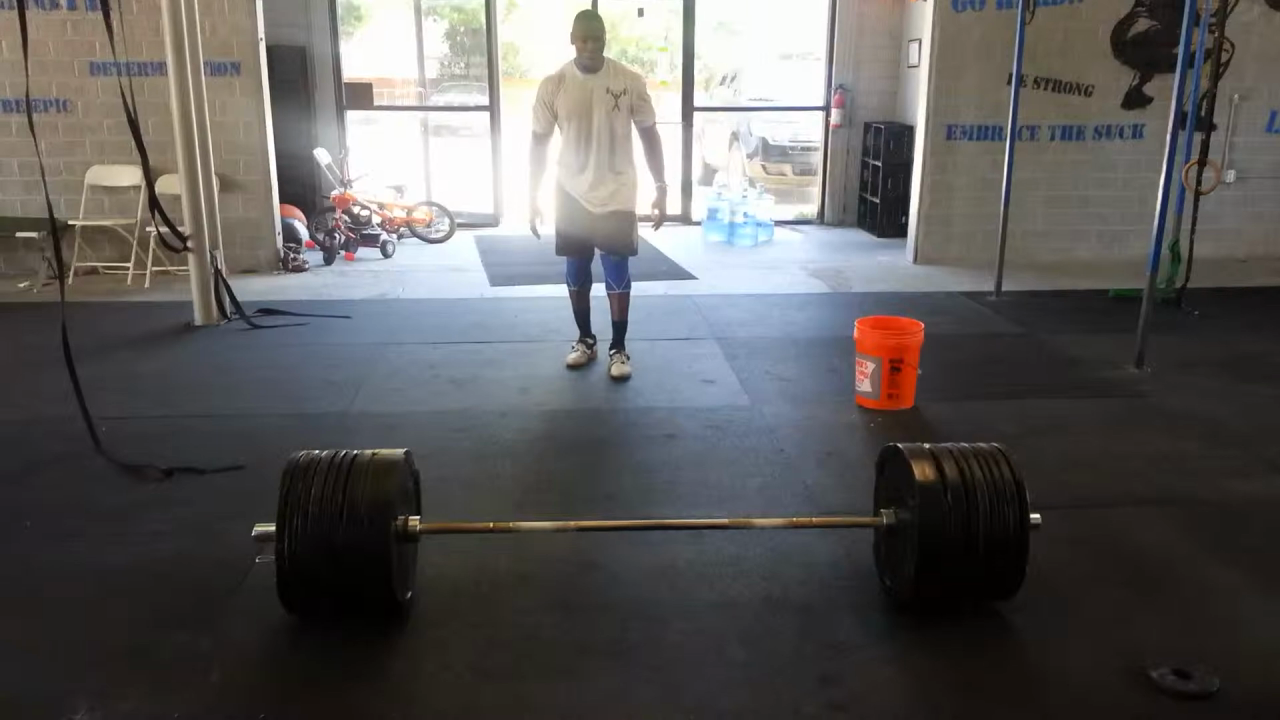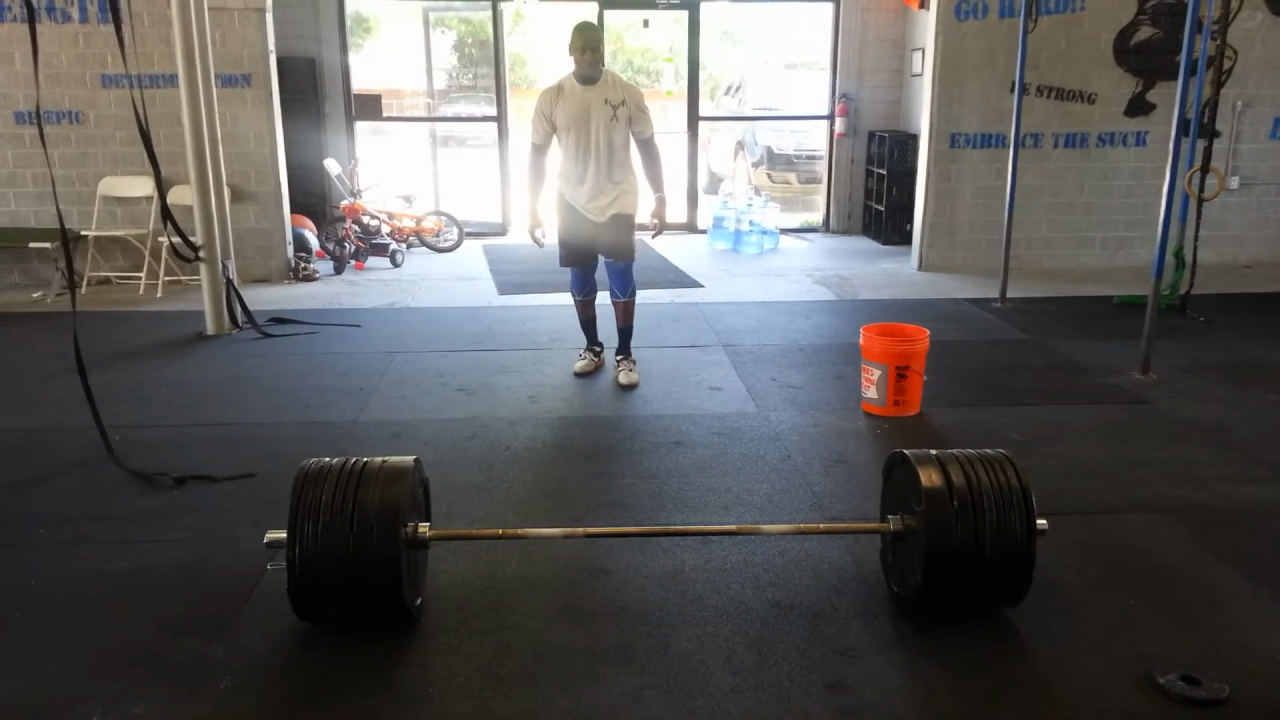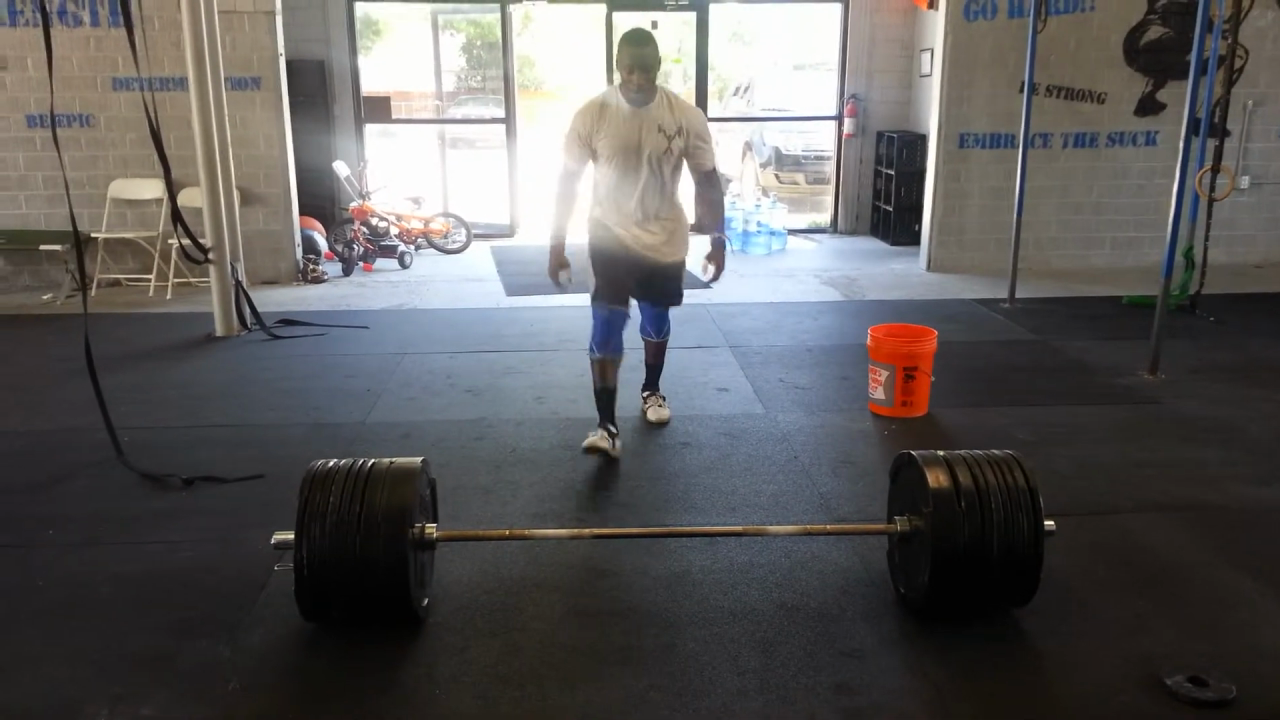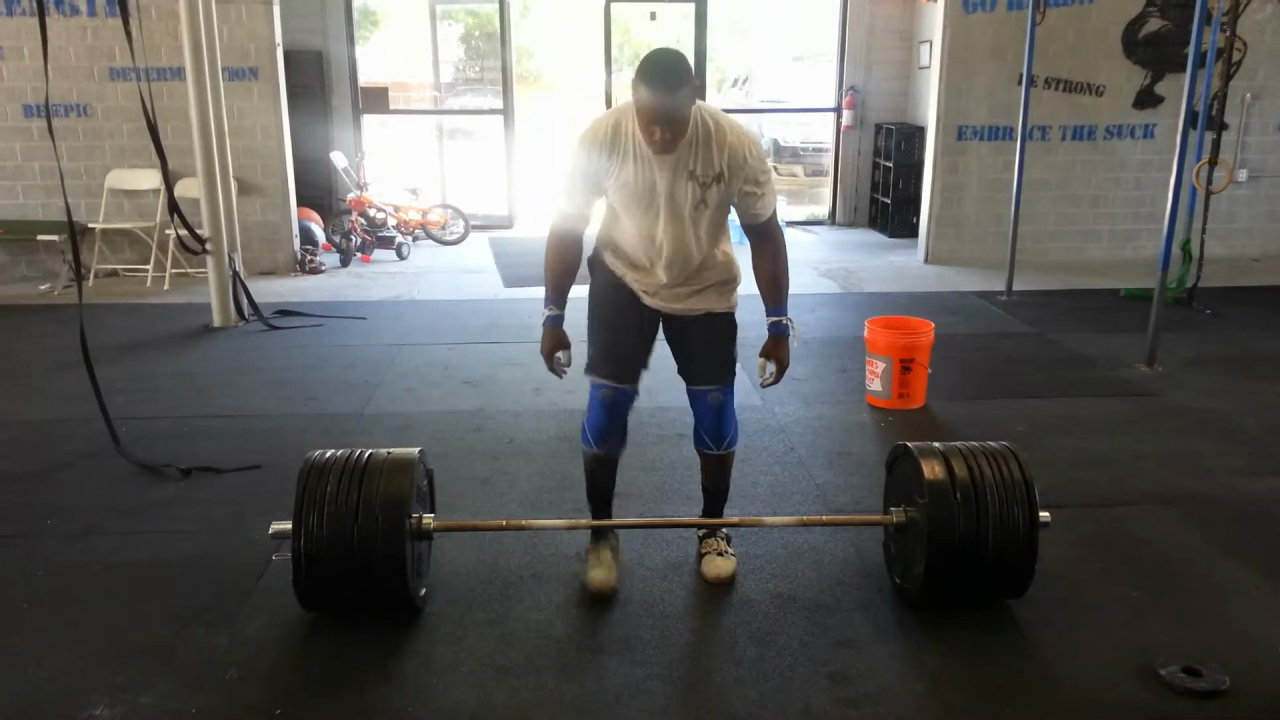
dt=1s
person 1, frame 1
left shoulder: (630, 82)
right shoulder: (553, 85)
left elbow: (649, 136)
right elbow: (539, 143)
left wrist: (661, 189)
right wrist: (533, 198)
left hip: (617, 195)
right hip: (572, 195)
left knee: (617, 271)
right knee: (576, 270)
left ankle: (618, 348)
right ankle: (585, 340)
person 1, frame 2
left shoulder: (628, 93)
right shoulder: (552, 97)
left elbow: (647, 147)
right elbow: (538, 154)
left wrist: (659, 199)
right wrist: (533, 208)
left hip: (618, 201)
right hip: (574, 204)
left knee: (621, 275)
right knee: (581, 278)
left ankle: (625, 354)
right ankle: (593, 348)
person 1, frame 3
left shoulder: (686, 116)
right shoulder: (593, 114)
left elbow: (707, 180)
right elbow: (569, 180)
left wrist: (717, 239)
right wrist: (556, 244)
left hip: (665, 234)
right hip: (611, 230)
left knee: (656, 318)
right knee: (609, 318)
left ankle: (651, 389)
right ankle: (607, 426)
person 1, frame 4
left shoulder: (734, 144)
right shoulder: (602, 137)
left elbow: (764, 233)
right elbow: (568, 225)
left wrist: (778, 325)
right wrist: (553, 316)
left hip: (705, 288)
right hip: (622, 277)
left knee: (714, 409)
right knee: (608, 402)
left ankle: (712, 527)
right ankle: (601, 537)
